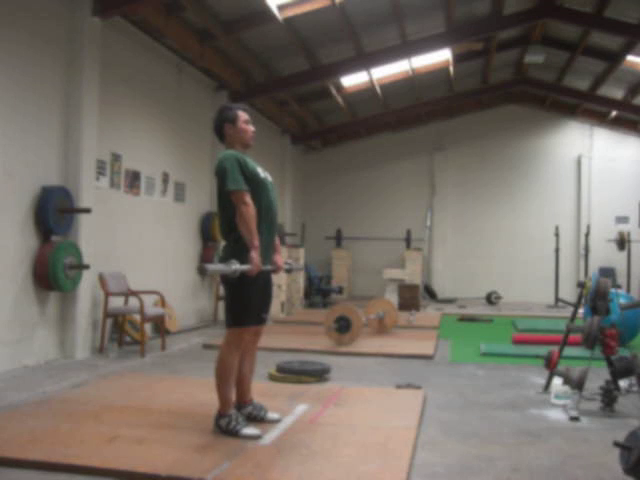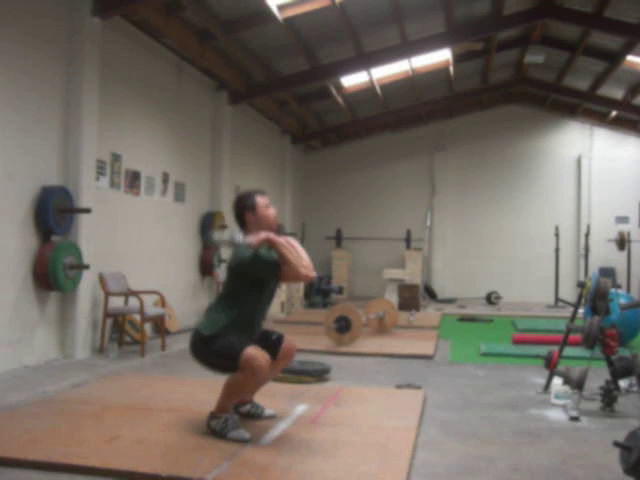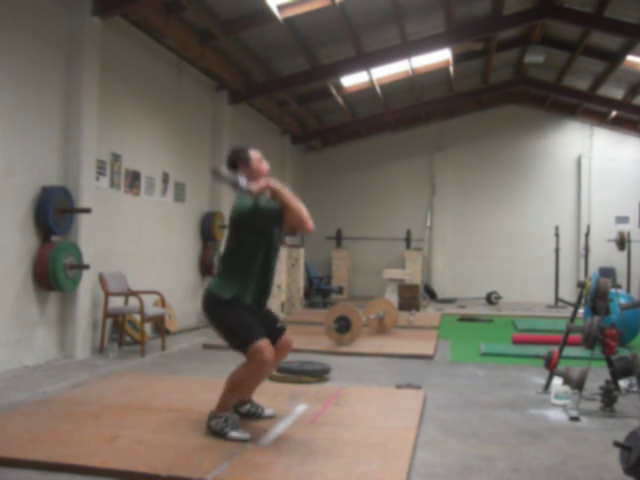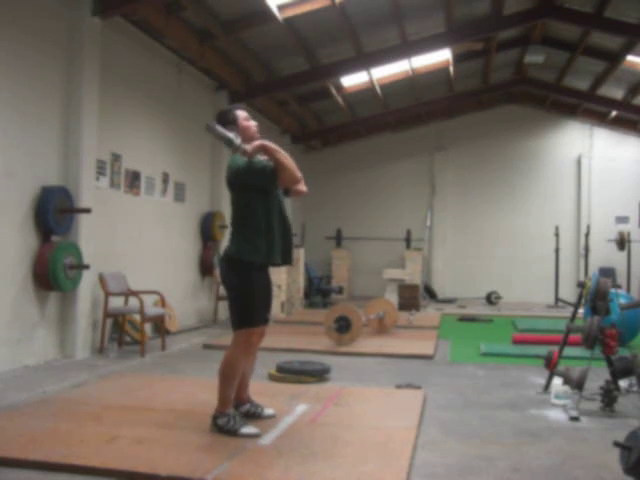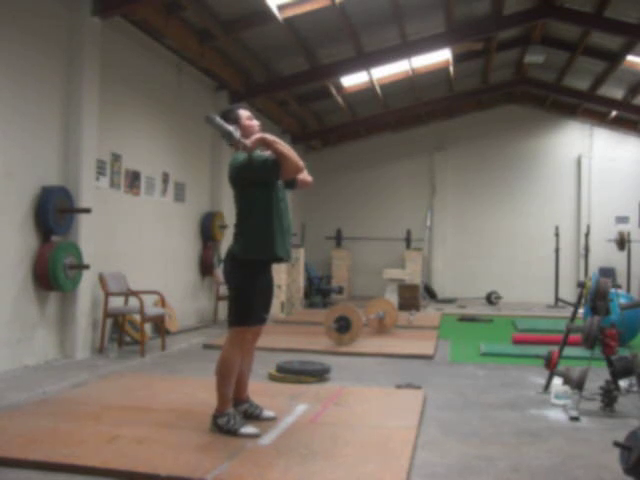
dt=0.5s
person 1, frame 1
left shoulder: (250, 164)
right shoulder: (231, 160)
left elbow: (267, 211)
right elbow: (244, 206)
left wrist: (275, 251)
right wrist: (254, 250)
left hip: (259, 264)
right hip: (243, 262)
left knee: (252, 337)
right knee: (237, 337)
left ankle: (245, 404)
right ankle: (226, 414)
person 1, frame 2
left shoulder: (267, 251)
right shoulder: (250, 256)
left elbow: (309, 273)
right elbow: (301, 274)
left wrist: (284, 243)
right wrist: (275, 240)
left hip: (237, 331)
right hip: (211, 340)
left knee: (287, 350)
right knee: (259, 361)
left ankle: (242, 400)
right ankle: (220, 415)
person 1, frame 3
left shoulder: (263, 203)
right shoulder: (249, 206)
left elbow: (306, 226)
right elbow: (302, 223)
left wrist: (276, 191)
right wrist: (274, 187)
left hip: (247, 297)
right hip: (225, 299)
left knee: (283, 345)
right knee: (262, 355)
left ankle: (242, 401)
right ankle: (219, 416)
person 1, frame 4
left shoulder: (258, 164)
right shoulder: (243, 165)
left elbow: (299, 186)
right elbow: (292, 176)
left wrist: (268, 149)
right wrist: (267, 146)
left hip: (256, 263)
right hip: (244, 263)
left knee: (254, 337)
right knee: (245, 339)
left ankle: (242, 402)
right ankle: (223, 413)
person 1, frame 5
left shoulder: (261, 161)
right shoulder: (245, 161)
left elbow: (303, 179)
right elbow: (296, 167)
right wrist: (268, 141)
left hip: (264, 261)
right hip: (248, 262)
left knee: (251, 335)
right knee: (238, 337)
left ankle: (241, 401)
right ankle: (223, 414)
